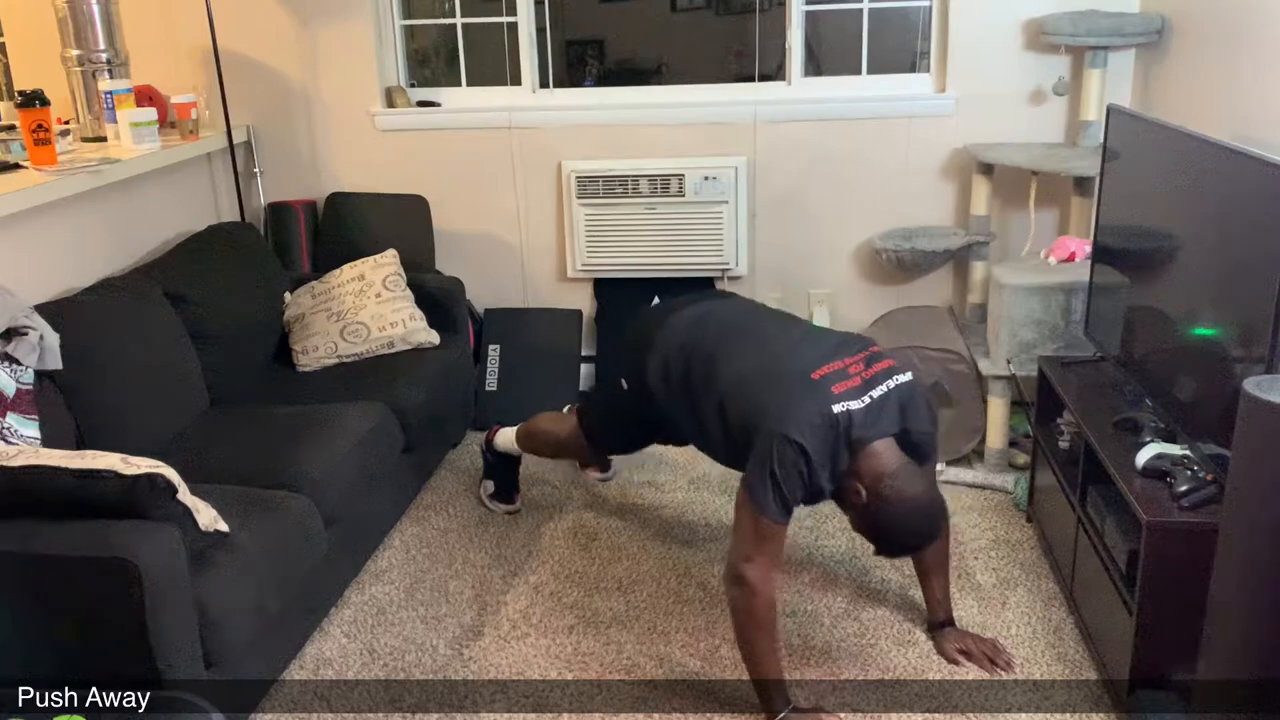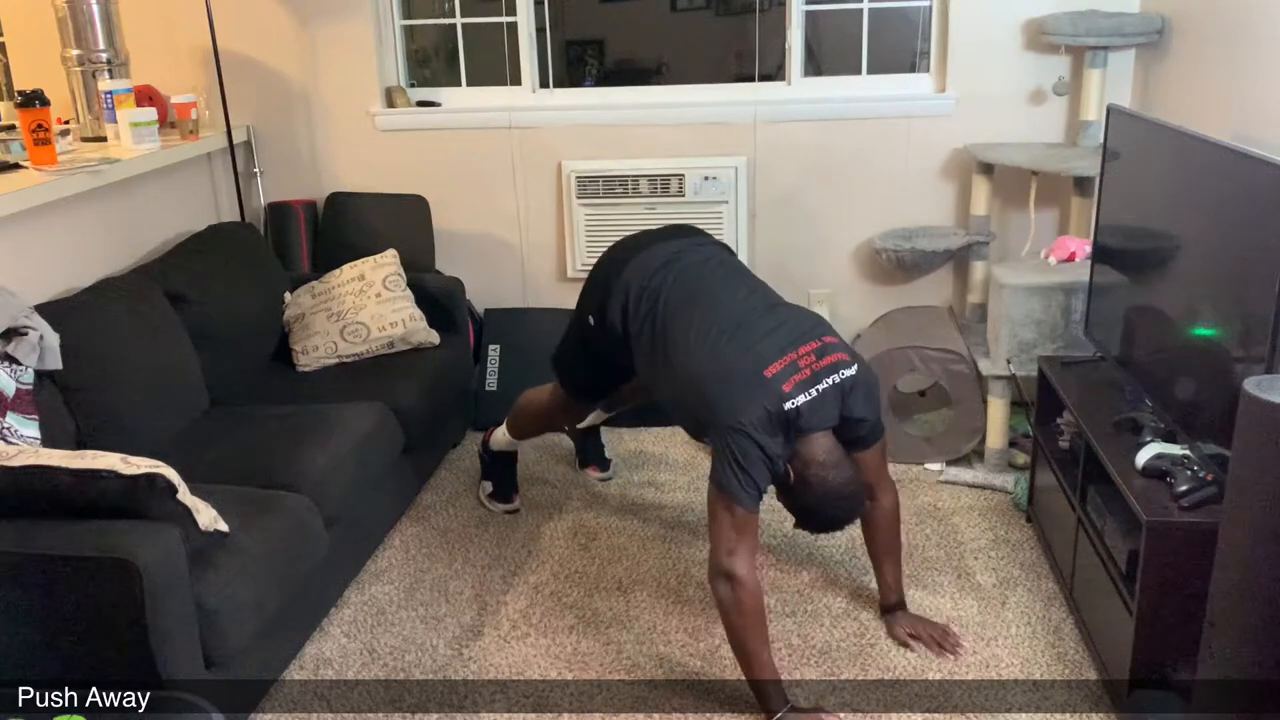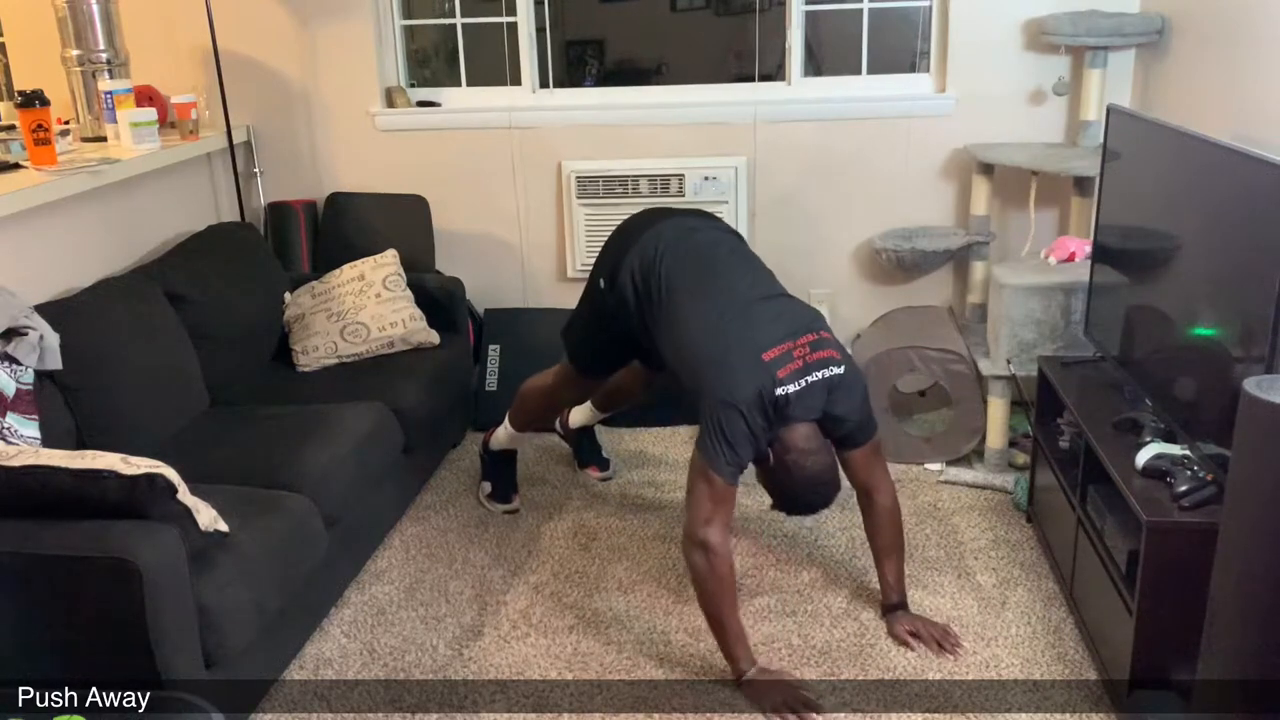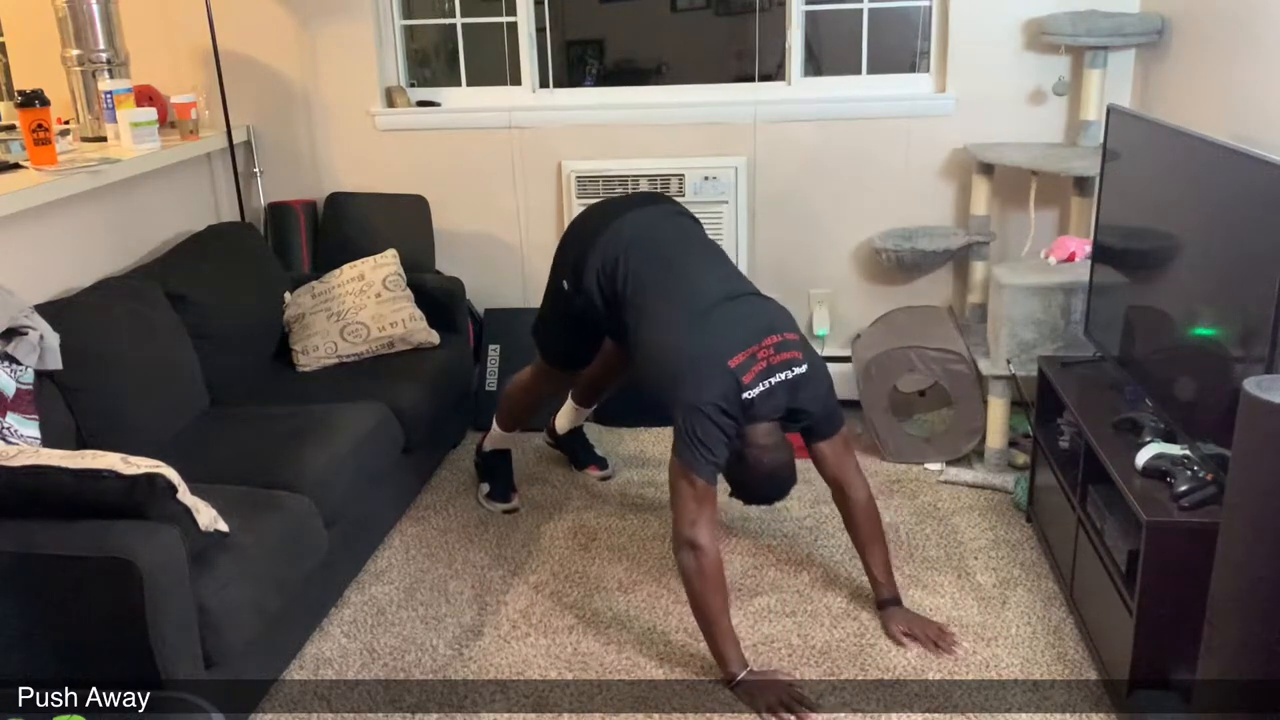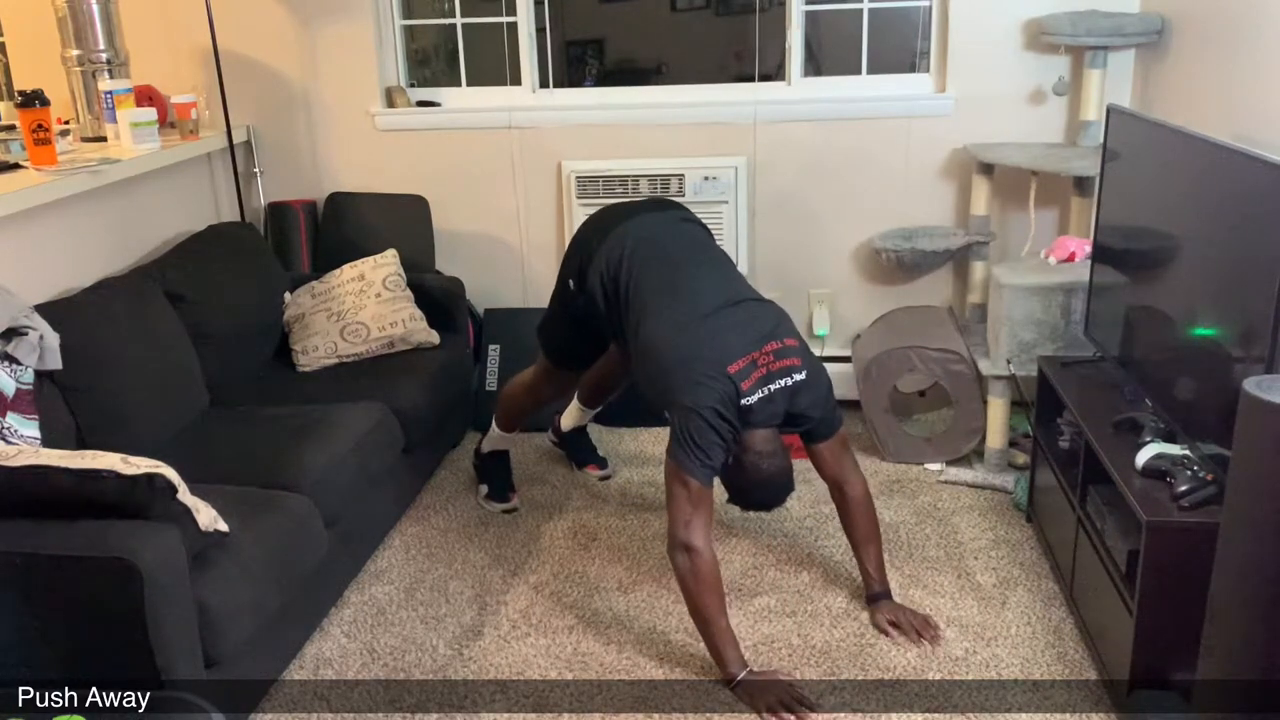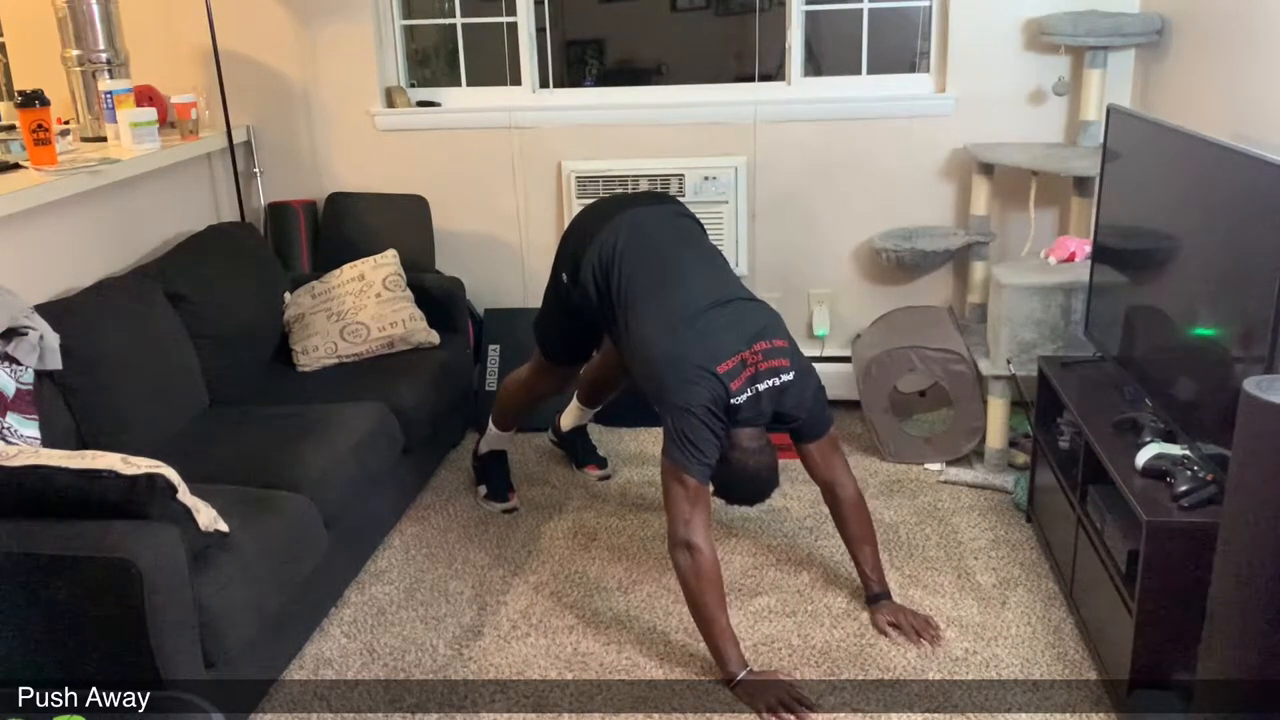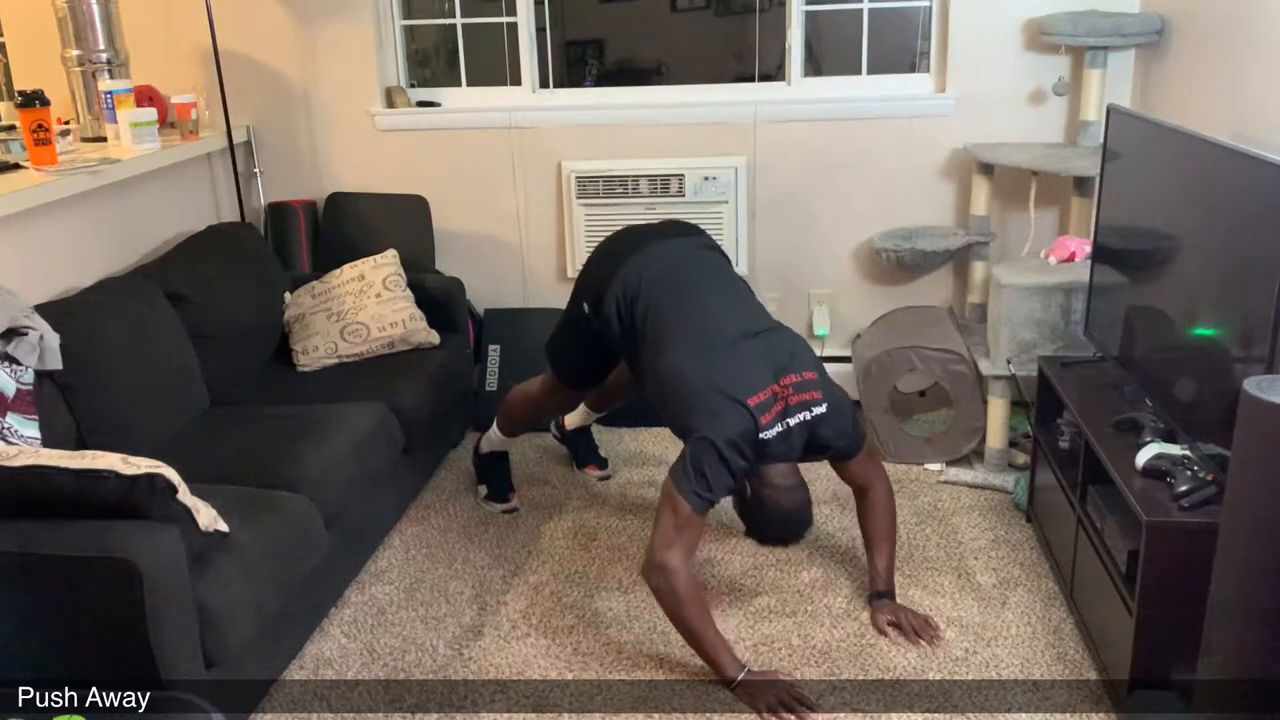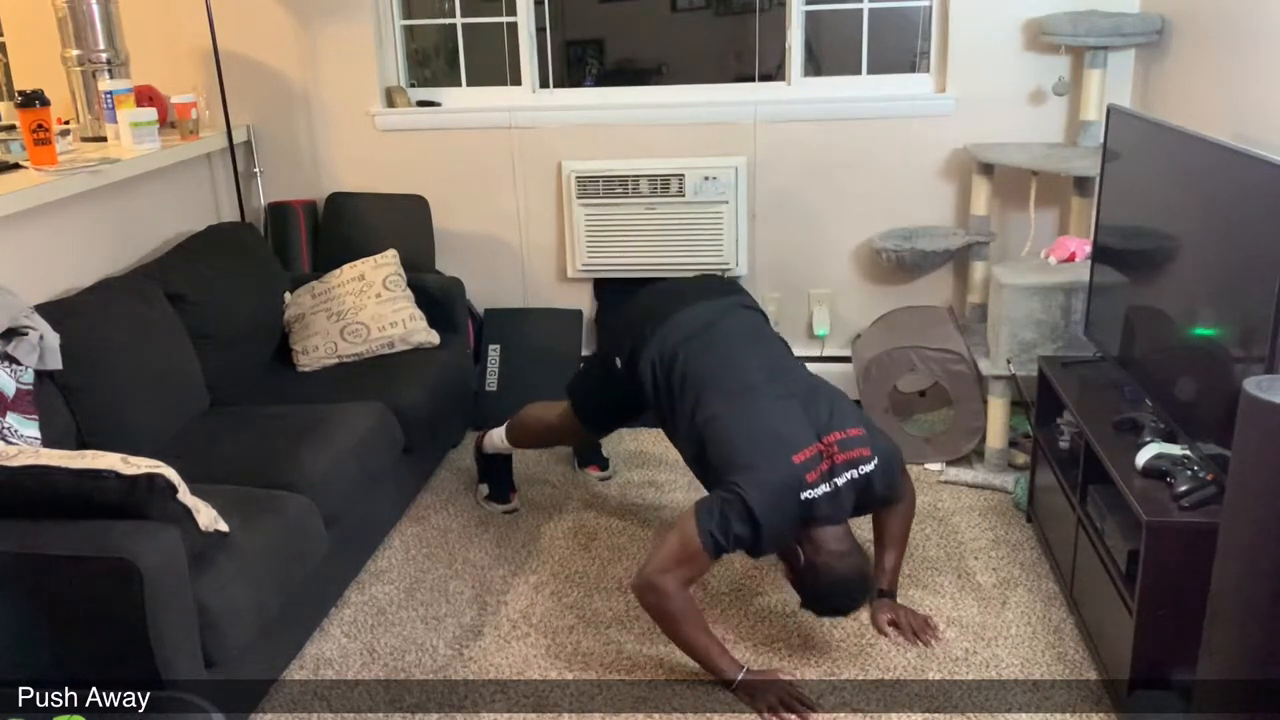
dt=0.5s
person 1, frame 1
left shoulder: (910, 403)
right shoulder: (799, 442)
left elbow: (929, 511)
right elbow: (749, 576)
left wrist: (942, 623)
left hip: (720, 324)
right hip: (667, 347)
right knee: (588, 436)
left ankle: (597, 412)
right ankle: (504, 444)
person 1, frame 2
left shoulder: (855, 384)
right shoulder: (751, 427)
left elbow: (879, 493)
right elbow: (732, 571)
left wrist: (894, 607)
left hip: (694, 255)
right hip: (630, 280)
left knee: (649, 379)
right knee: (570, 398)
left ankle: (587, 421)
right ankle: (499, 445)
person 1, frame 3
left shoulder: (841, 382)
right shoulder: (740, 404)
left elbow: (876, 488)
right elbow: (705, 542)
left wrist: (896, 605)
right wrist: (747, 672)
left hip: (703, 238)
right hip: (638, 257)
left knee: (644, 373)
right knee: (577, 377)
left ankle: (576, 424)
right ankle: (501, 444)
person 1, frame 4
left shoulder: (804, 377)
right shoulder: (708, 403)
left elbow: (849, 482)
right elbow: (694, 543)
left wrist: (890, 603)
right wrist: (738, 675)
left hip: (664, 224)
right hip: (601, 245)
left knee: (619, 353)
right knee: (553, 372)
left ankle: (566, 427)
right ankle: (494, 447)
person 1, frame 5
left shoulder: (804, 380)
right shoulder: (706, 407)
left elbow: (848, 481)
right elbow: (689, 545)
left wrist: (879, 595)
right wrist: (739, 674)
left hip: (672, 228)
right hip: (606, 250)
left knee: (623, 356)
right knee: (556, 373)
left ankle: (571, 427)
right ankle: (493, 447)
person 1, frame 6
left shoulder: (793, 379)
right shoulder: (696, 405)
left elbow: (839, 482)
right elbow: (690, 544)
left wrist: (879, 596)
right wrist: (738, 674)
left hip: (666, 221)
right hip: (600, 242)
left knee: (621, 355)
right knee: (551, 371)
left ankle: (570, 427)
right ankle: (491, 447)
person 1, frame 7
left shoulder: (827, 409)
right shoulder: (724, 442)
left elbow: (873, 484)
right elbow: (664, 565)
left wrist: (882, 593)
right wrist: (739, 677)
left hip: (690, 252)
right hip: (621, 276)
left knee: (626, 374)
right knee: (561, 390)
left ankle: (574, 427)
right ankle: (492, 446)
person 1, frame 8
left shoulder: (874, 459)
right shoulder: (764, 501)
left elbow: (901, 498)
right elbow: (655, 583)
left wrist: (884, 594)
right wrist: (739, 678)
left hip: (726, 308)
right hip: (654, 334)
right knee: (575, 425)
left ankle: (585, 440)
right ankle: (494, 445)
